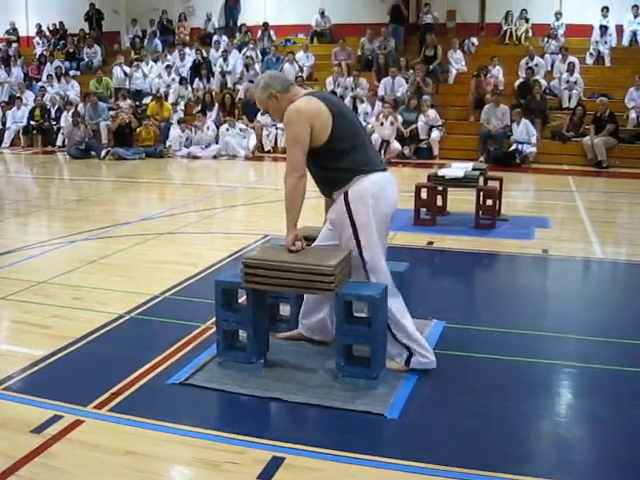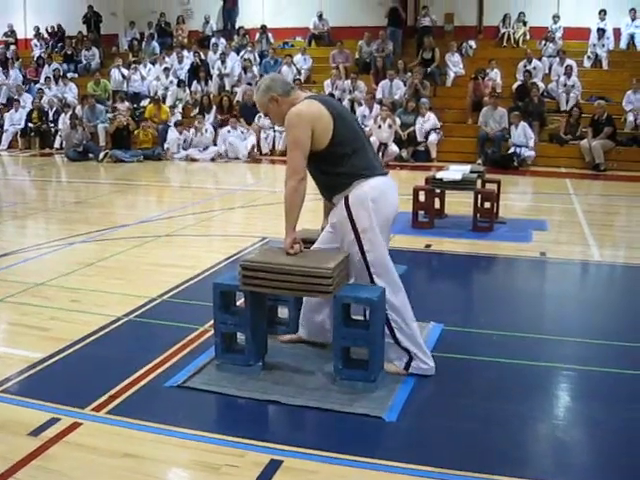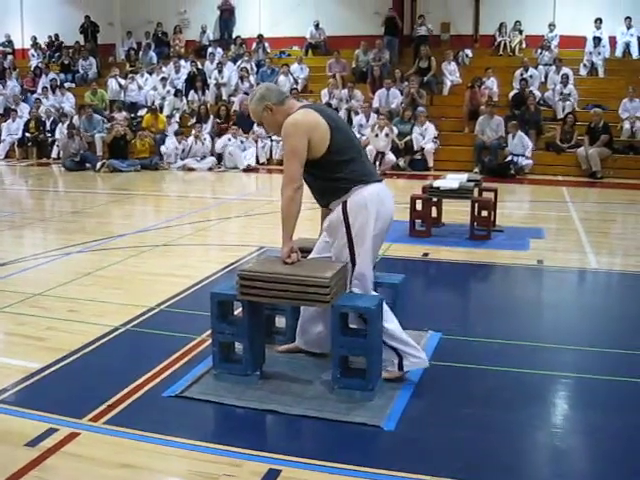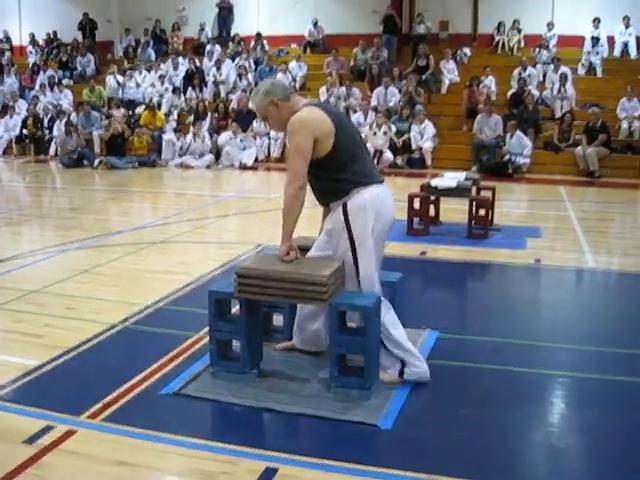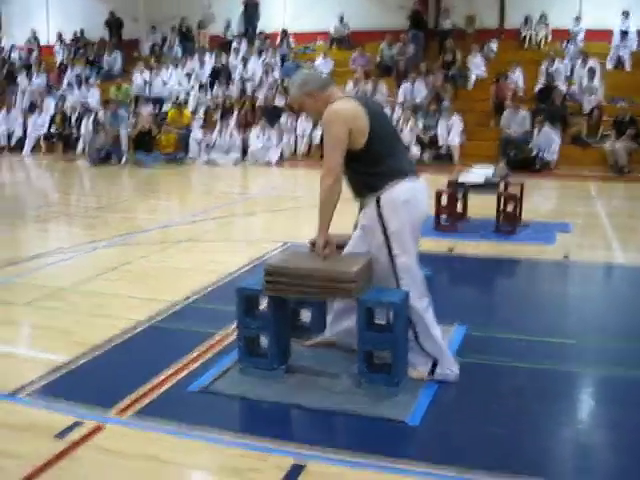
dt=0.2s
person 1, frame 1
left shoulder: (297, 110)
right shoulder: (320, 102)
left elbow: (295, 175)
left wrist: (291, 229)
right wrist: (329, 216)
left hip: (363, 193)
right hip: (368, 188)
left knee: (372, 278)
left ankle: (411, 353)
right ankle: (314, 326)
person 1, frame 2
left shoulder: (299, 114)
right shoulder: (321, 106)
left elbow: (295, 178)
left wrist: (290, 232)
right wrist: (328, 221)
left hip: (363, 198)
right hip: (369, 192)
left knee: (376, 281)
left ankle: (410, 357)
right ankle: (314, 329)
person 1, frame 3
left shoulder: (295, 123)
right shoulder: (315, 115)
left elbow: (292, 186)
left wrist: (287, 241)
right wrist: (326, 227)
left hip: (361, 204)
right hip: (364, 199)
left knee: (355, 287)
left ankle: (400, 357)
right ankle: (312, 339)
person 1, frame 4
left shoulder: (300, 121)
right shoulder: (319, 114)
left elbow: (296, 184)
left wrist: (286, 240)
right wrist: (325, 224)
left hip: (361, 206)
right hip: (355, 203)
left knee: (362, 290)
left ankle: (403, 364)
right ankle: (308, 337)
person 1, frame 5
left shoulder: (336, 112)
right shoulder: (357, 105)
left elbow: (332, 177)
left wrist: (323, 233)
right wrist: (362, 216)
left hip: (394, 200)
right hip: (397, 194)
left knee: (403, 285)
left ankle: (434, 363)
right ankle: (342, 332)
